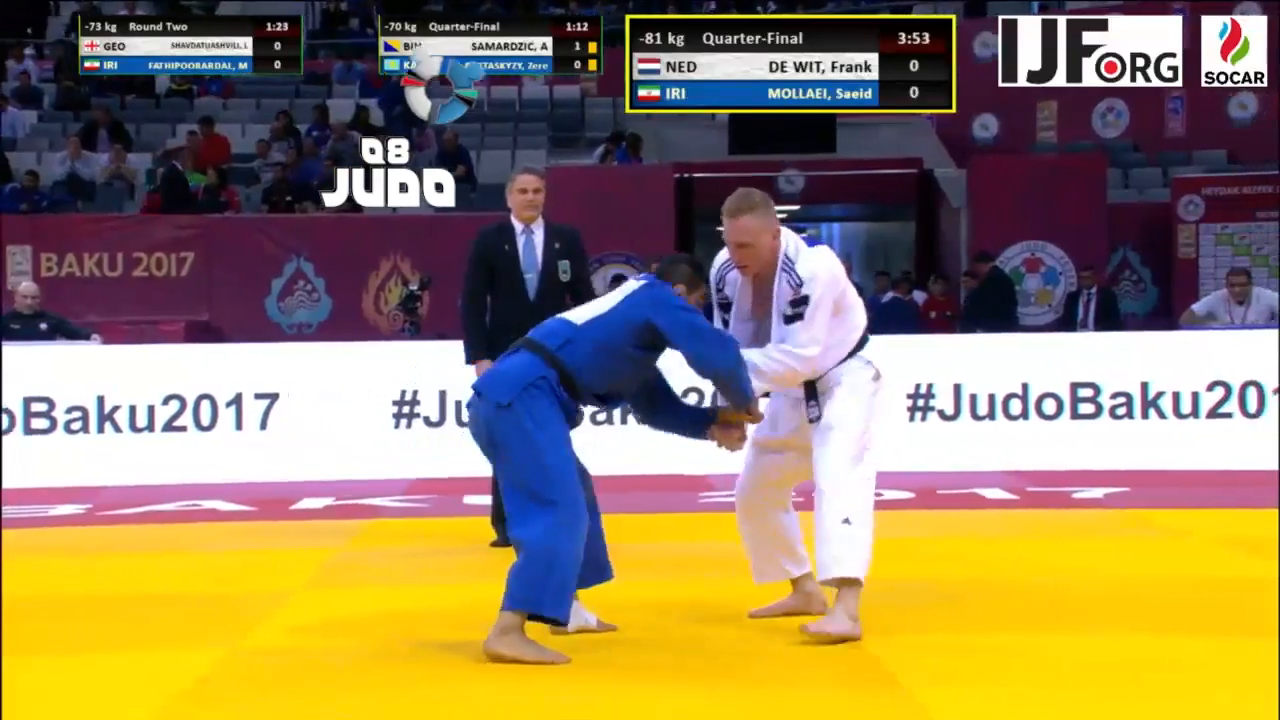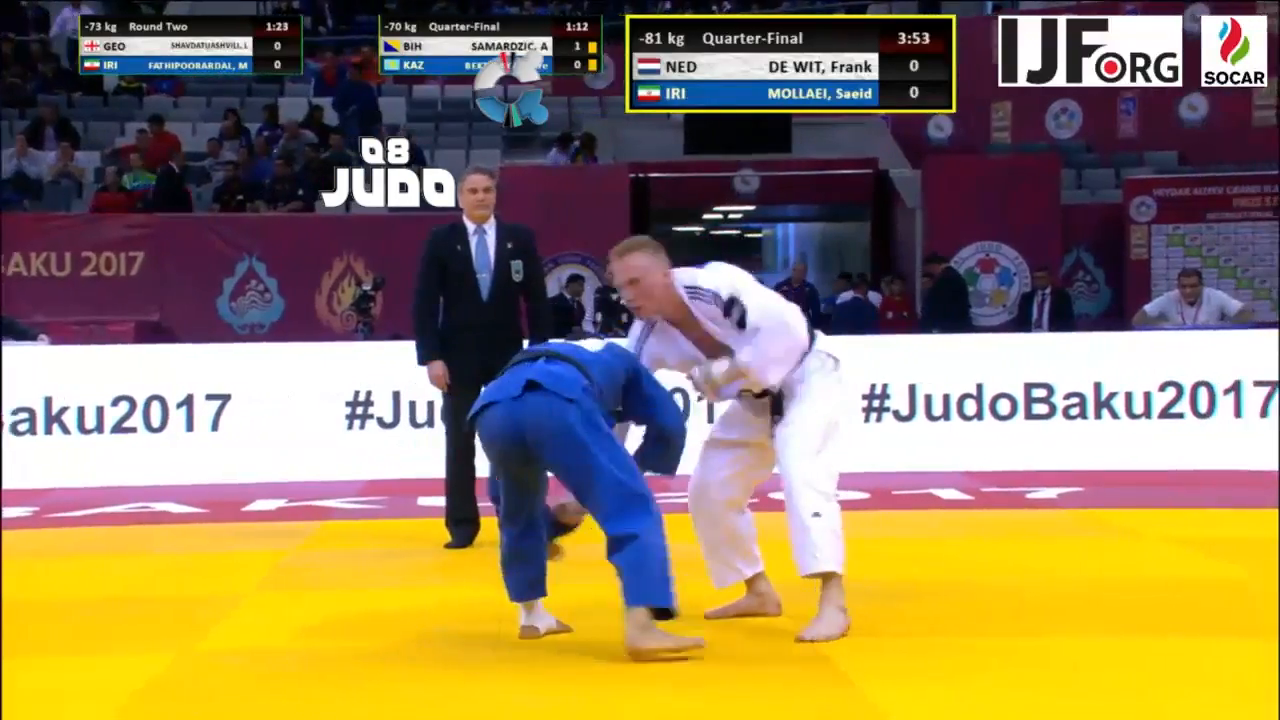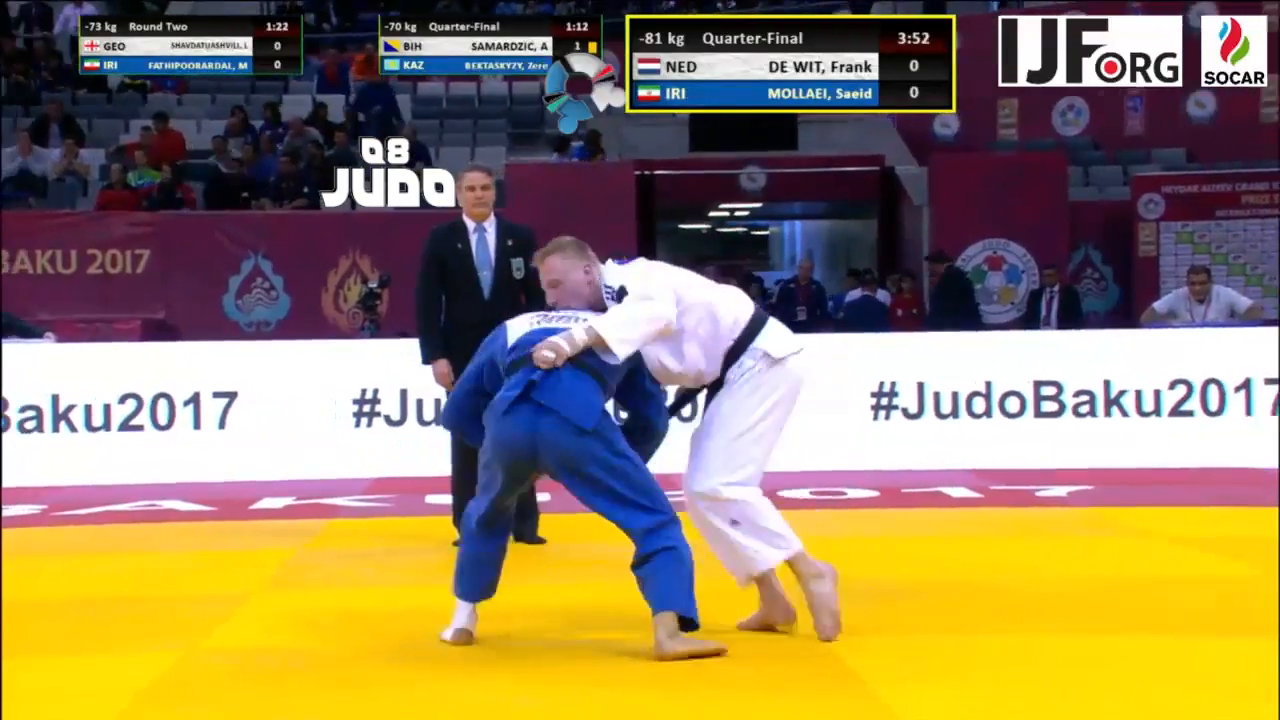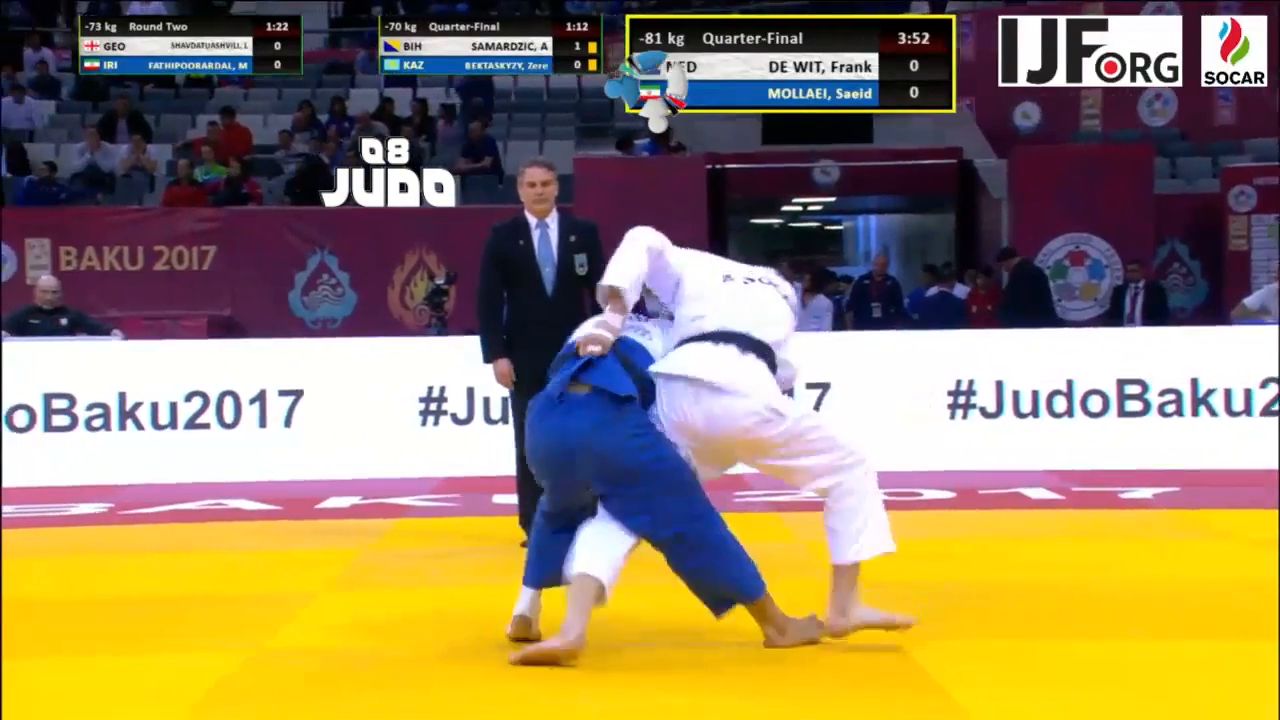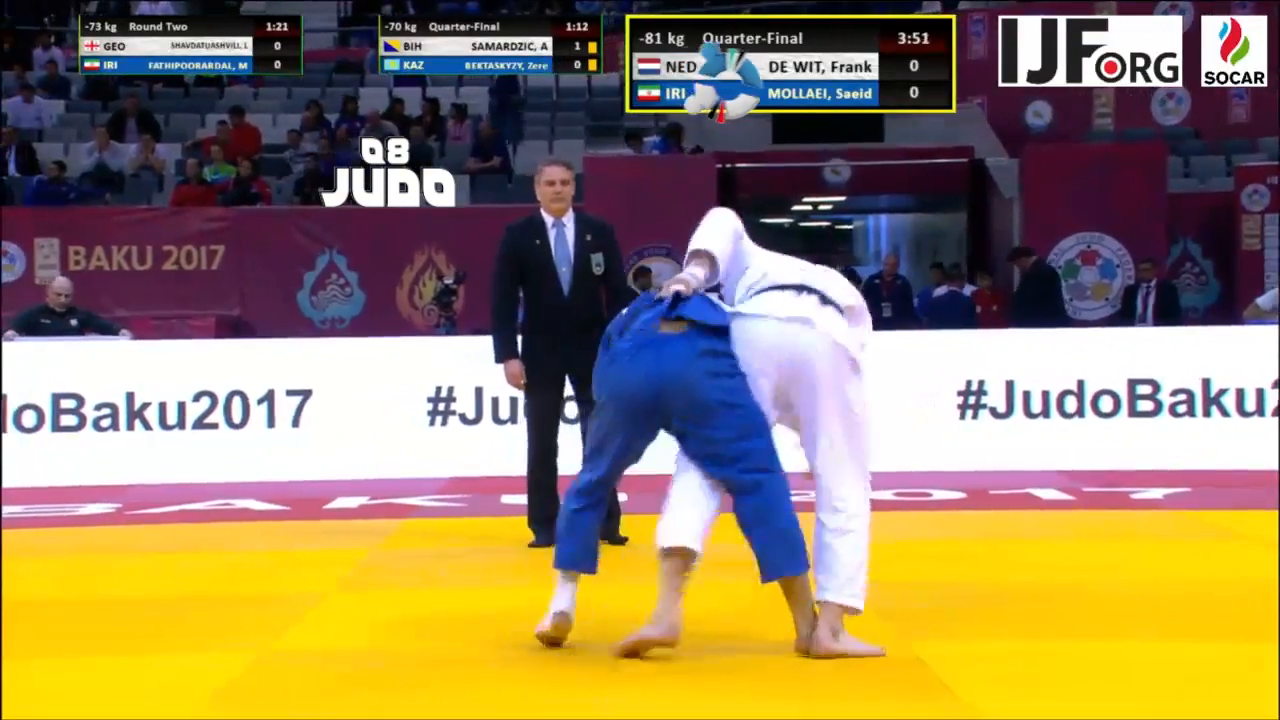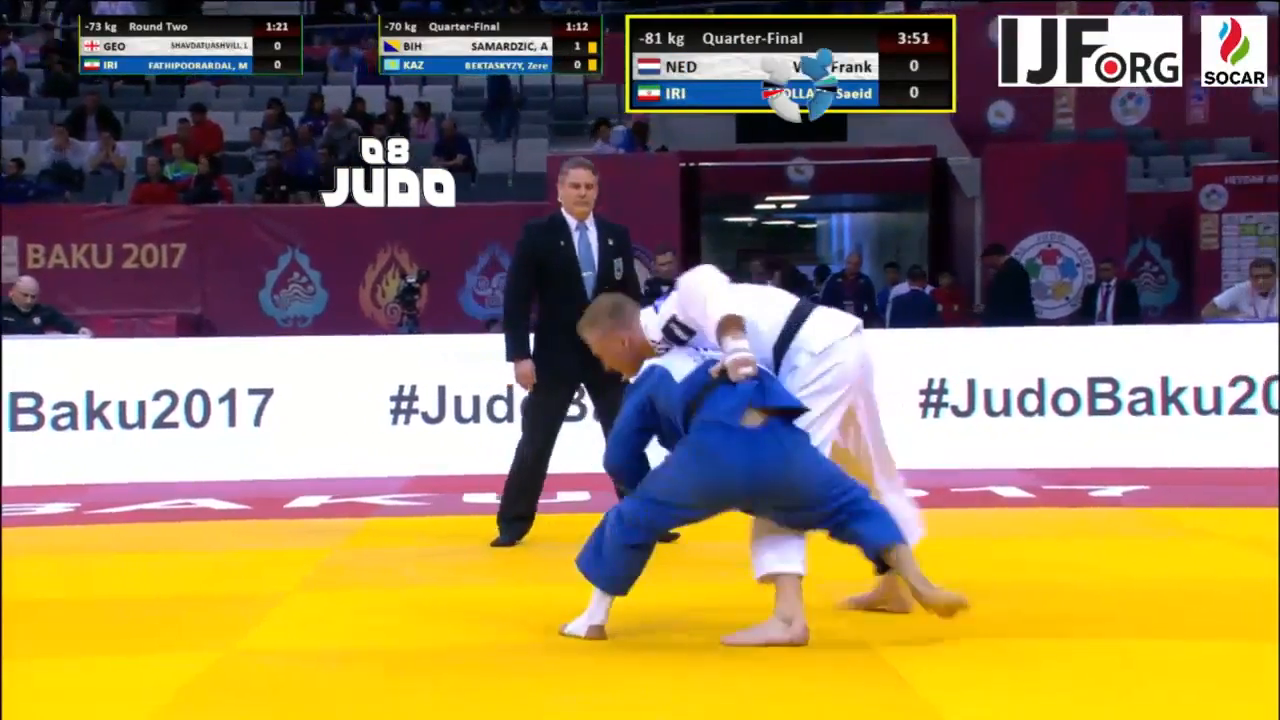
dt=0.4s
person 1, frame 1
left shoulder: (813, 268)
right shoulder: (726, 270)
left elbow: (798, 356)
right elbow: (735, 344)
left hip: (844, 380)
right hip: (796, 389)
left knee: (837, 478)
right knee: (756, 493)
left ankle: (847, 609)
right ankle: (805, 592)
person 1, frame 2
left shoulder: (714, 288)
right shoulder: (649, 334)
left elbow: (782, 331)
left wrist: (726, 371)
left hip: (805, 377)
right hip: (755, 397)
left knee: (801, 471)
right knee: (712, 491)
left ankle: (833, 603)
right ankle: (759, 592)
person 1, frame 3
left shoulder: (623, 281)
right shoulder: (611, 306)
left elbow: (651, 312)
left wrist: (572, 341)
left hip: (761, 363)
right hip: (743, 370)
left knee: (711, 487)
right knee: (710, 487)
left ankle: (811, 575)
right ankle: (773, 603)
person 1, frame 4
left shoulder: (691, 268)
right shoulder: (778, 292)
left elbow: (641, 244)
left wrist: (611, 318)
left hip: (681, 395)
right hip: (745, 401)
right knee: (848, 472)
right ankle: (844, 608)
person 1, frame 5
left shoulder: (747, 266)
right shoulder: (849, 307)
left elbow: (723, 224)
left wrist: (694, 272)
left hip: (760, 333)
right hip: (829, 339)
left knee: (702, 468)
right knee: (842, 493)
left ankle: (667, 612)
right ankle: (831, 629)
person 1, frame 6
left shoulder: (657, 327)
right shoulder: (675, 325)
left elbow: (704, 283)
left wrist: (734, 346)
left hip: (818, 355)
right hip: (839, 345)
right knee: (867, 465)
right ankle: (895, 586)
person 2, frame 1
left shoulder: (568, 239)
right shoulder: (488, 241)
left elbow: (586, 296)
right elbow: (472, 302)
right wrist: (479, 356)
right hip: (506, 355)
right ankle: (508, 524)
person 2, frame 2
left shoulder: (520, 239)
right shoulder: (440, 241)
left elbow: (537, 299)
right elbow: (424, 303)
right wrist: (431, 357)
left hip: (507, 355)
right hip: (459, 357)
right knee: (460, 442)
right ankle: (462, 524)
person 2, frame 3
left shoulder: (521, 237)
right shoulder: (440, 240)
left elbow: (536, 297)
right elbow: (427, 303)
right wrist: (435, 355)
right hip: (462, 356)
right knee: (465, 440)
left ankle: (523, 521)
person 2, frame 4
left shoulder: (584, 232)
right shoulder: (502, 237)
right elbow: (489, 301)
right wrist: (497, 354)
right hip: (525, 354)
right knee: (529, 440)
right ankle: (535, 524)
person 2, frame 5
left shoulder: (600, 232)
right shoulder: (517, 236)
left elbow: (618, 293)
right elbow: (503, 300)
right wrist: (508, 354)
left hip: (592, 349)
right hip: (541, 352)
right knee: (541, 441)
left ankle: (605, 522)
right ankle: (545, 525)
person 2, frame 6
left shoulder: (617, 235)
right shoulder: (537, 235)
left elbow: (631, 296)
right elbow: (516, 299)
right wrist: (520, 355)
right hip: (554, 355)
right knee: (537, 441)
right ankle: (514, 520)
person 3, frame 1
left shoulder: (629, 314)
right shoulder: (658, 298)
left elbow: (655, 407)
right elbow: (718, 354)
left wrist: (711, 424)
right wrist: (742, 403)
left hip: (501, 396)
right hip: (520, 398)
left knee: (572, 496)
right knee: (557, 511)
left ankle: (568, 609)
right ankle: (506, 633)
person 3, frame 2
right shoulder: (617, 359)
left elbow: (504, 496)
right elbow: (667, 428)
right wrist: (633, 469)
left hip: (493, 410)
right hip: (558, 405)
left knee: (519, 512)
right knee: (634, 512)
left ankle: (532, 616)
right ankle: (640, 629)
person 3, frame 3
left shoulder: (508, 332)
left elbow: (457, 414)
right elbow: (651, 422)
right wrist: (617, 466)
left hip: (509, 419)
right hip: (576, 422)
left knee: (487, 514)
right knee: (654, 520)
left ankle: (462, 621)
right ankle: (668, 634)
person 3, frame 4
left shoulder: (590, 329)
left hip: (545, 428)
right hip: (612, 423)
left knee: (560, 511)
right knee: (684, 525)
left ankle: (526, 613)
right ankle: (779, 627)
person 3, frame 5
left shoulder: (627, 321)
right shoulder: (723, 320)
left elbow: (605, 392)
left hip: (630, 366)
right hip: (698, 364)
left knee: (592, 485)
right knee: (761, 484)
left ankle: (561, 608)
right ankle: (807, 625)
person 3, frame 6
left shoulder: (650, 379)
left elbow: (620, 459)
left hip: (714, 456)
right hip: (781, 452)
left knee: (635, 517)
right knee: (853, 505)
left ankle: (594, 617)
right ankle: (921, 587)
